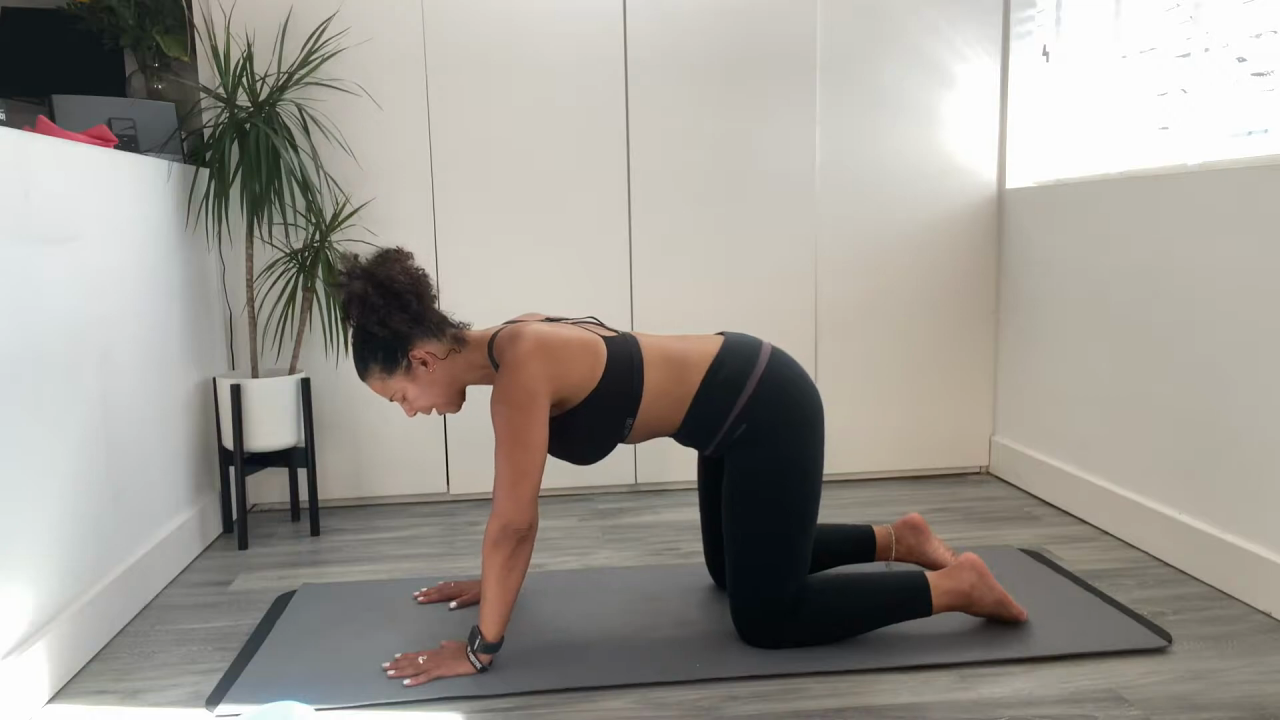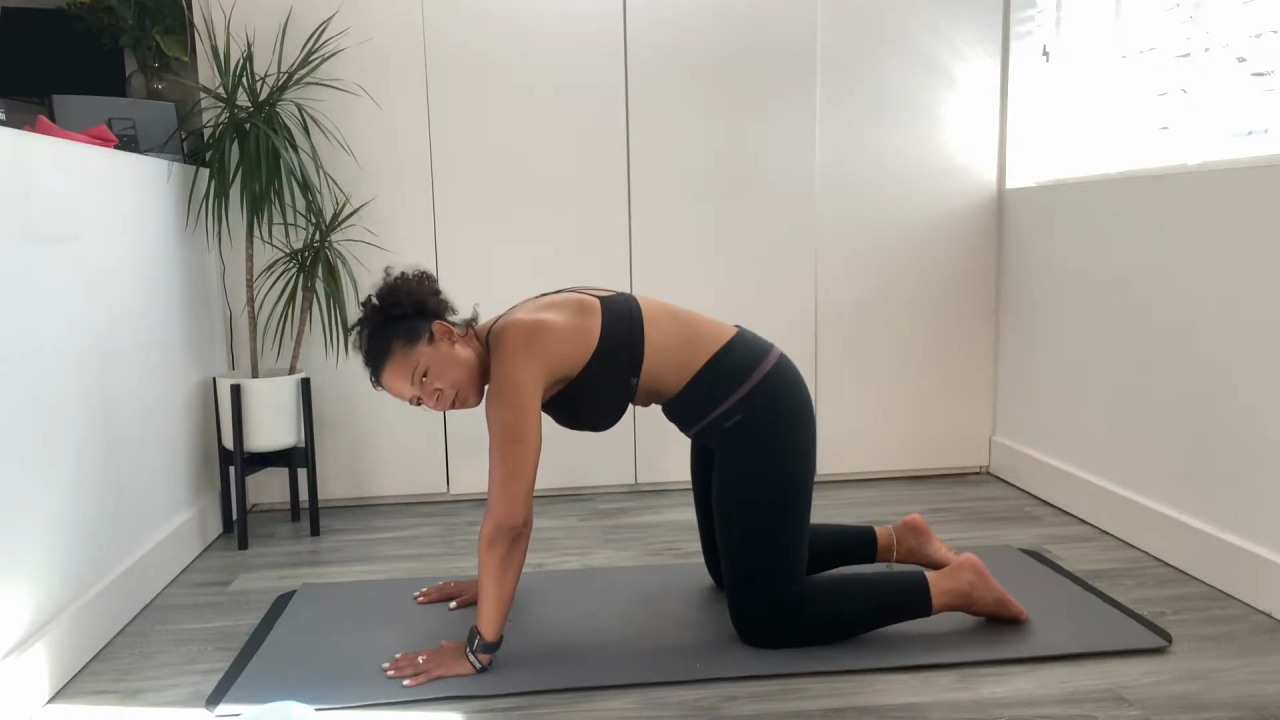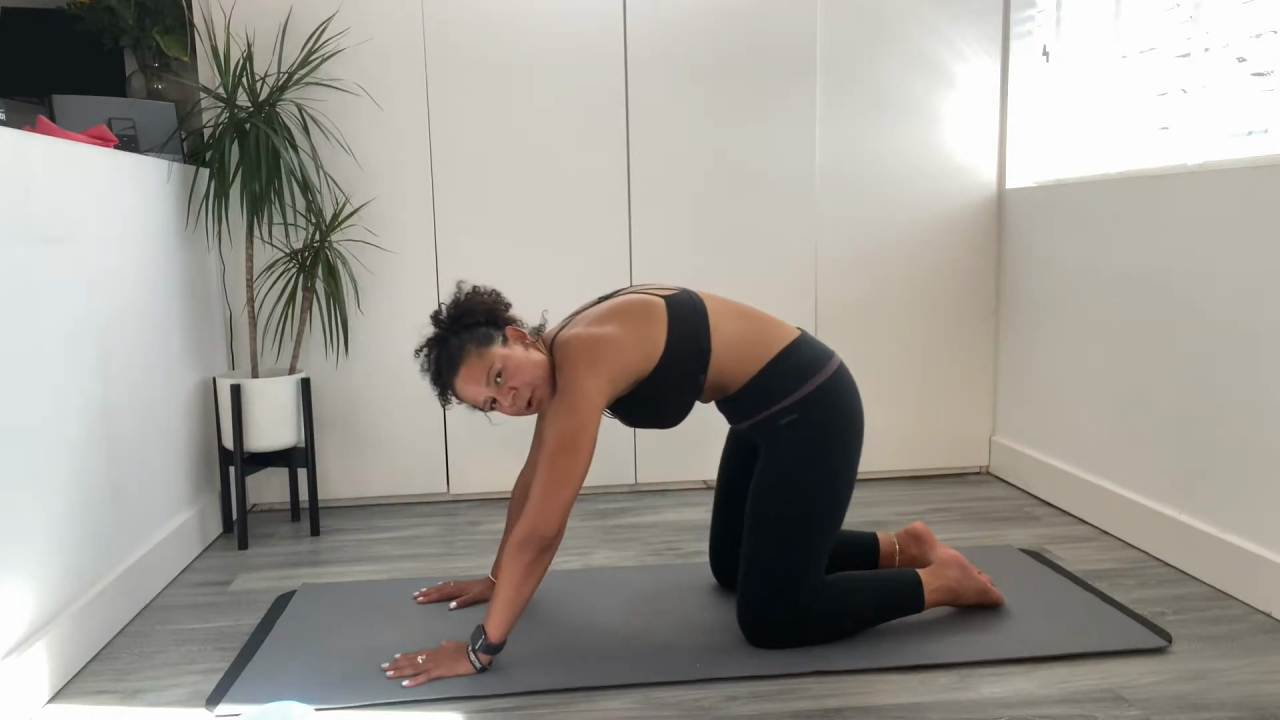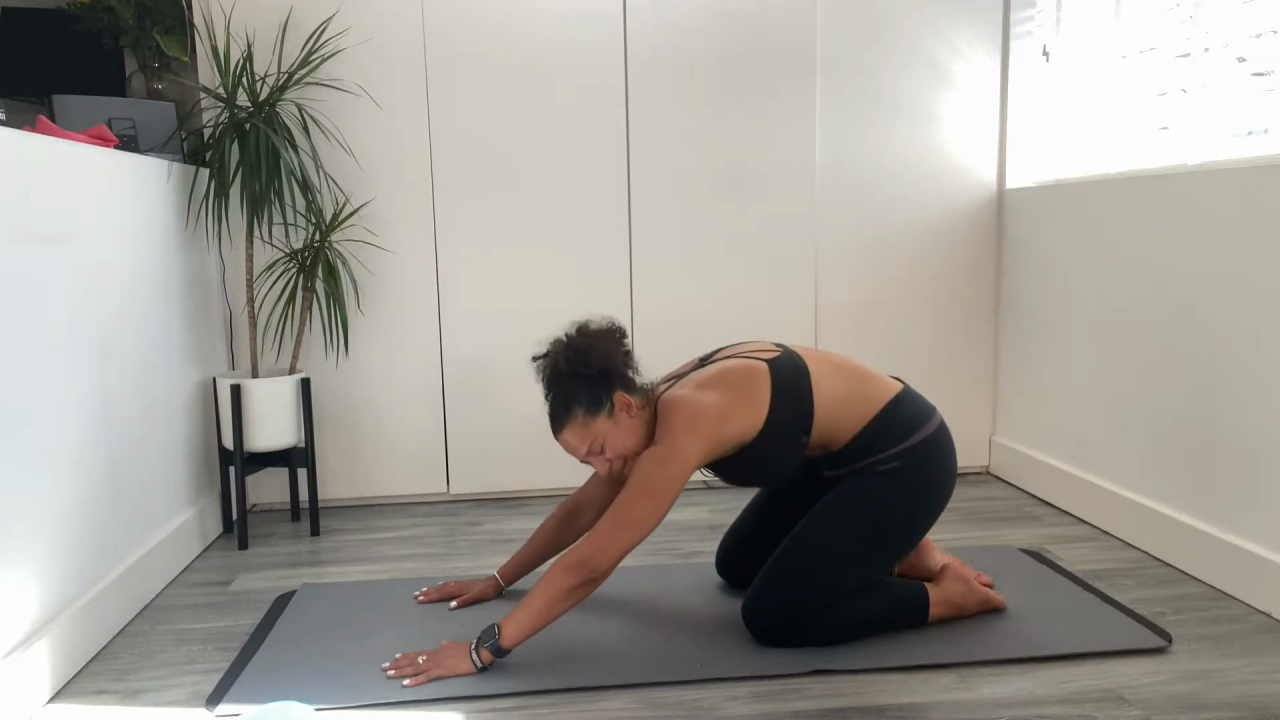
dt=1s
person 1, frame 1
left shoulder: (521, 368)
right shoulder: (510, 347)
left elbow: (515, 522)
right elbow: (511, 500)
left wrist: (480, 648)
right wrist: (493, 581)
left hip: (769, 411)
right hip: (737, 402)
left knee: (767, 618)
right knee: (732, 570)
left ankle: (955, 586)
right ankle: (896, 540)
person 1, frame 2
left shoulder: (515, 351)
right shoulder: (515, 346)
left elbow: (509, 516)
right elbow: (510, 507)
left wrist: (480, 647)
right wrist: (490, 581)
left hip: (759, 407)
right hip: (729, 406)
left knee: (766, 617)
right knee: (731, 567)
left ankle: (953, 584)
right ankle: (896, 539)
person 1, frame 3
left shoulder: (584, 359)
right shoulder: (560, 354)
left elbow: (541, 529)
right elbow: (532, 481)
left wrist: (480, 648)
right wrist: (496, 579)
left hip: (811, 408)
right hip: (767, 409)
left knee: (770, 618)
right knee: (732, 568)
left ankle: (939, 580)
right ankle: (899, 546)
person 1, frame 4
left shoulder: (685, 423)
right shoulder: (653, 407)
left elbow: (590, 563)
right elbow: (582, 509)
left wrist: (483, 649)
right wrist: (498, 580)
left hip: (908, 458)
right hip: (846, 451)
left knee: (774, 616)
right knee: (737, 566)
left ankle: (947, 594)
right ankle: (900, 553)
